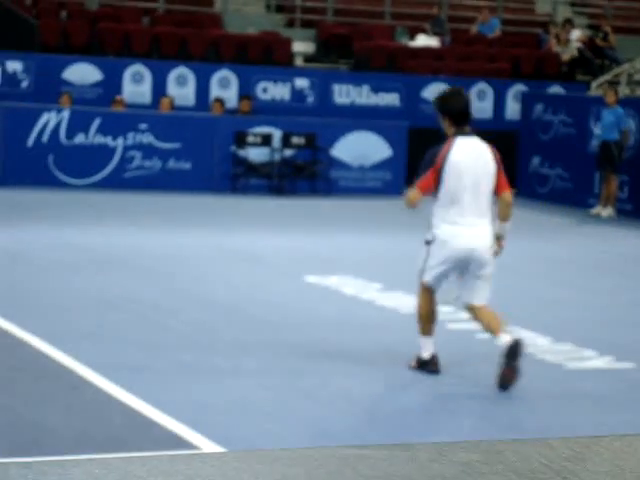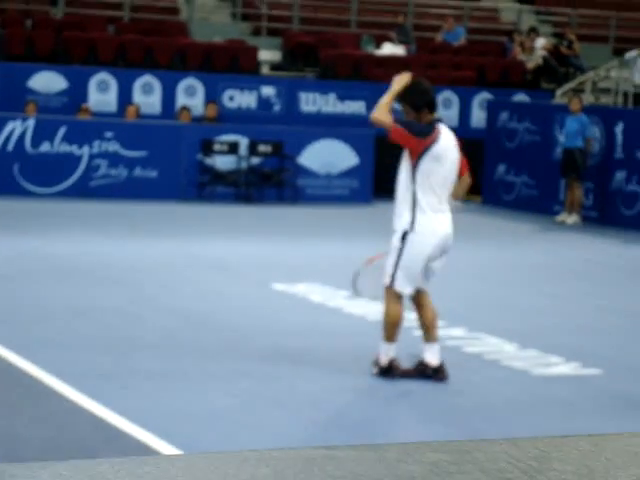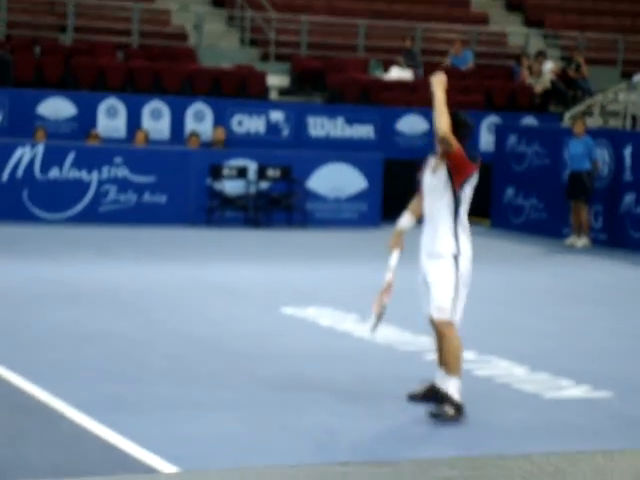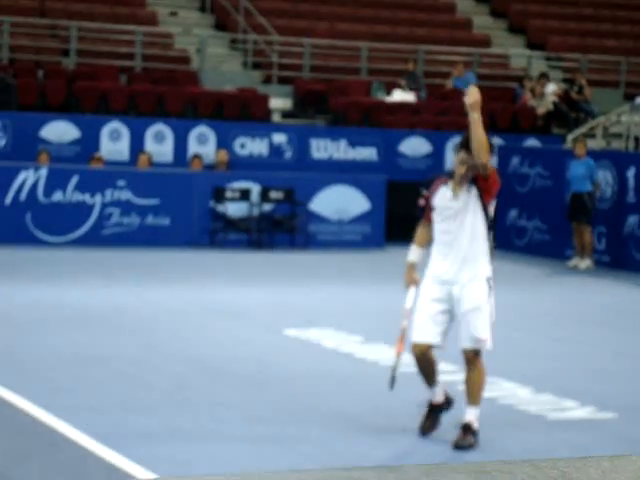
dt=0.4s
person 1, frame 1
left shoulder: (443, 155)
right shoulder: (490, 153)
left elbow: (414, 199)
right elbow: (506, 199)
left wrist: (410, 193)
right wrist: (498, 235)
left hip: (447, 238)
right hip: (481, 240)
left knee: (427, 290)
right knee: (478, 306)
left ankle: (426, 356)
right ankle: (508, 343)
person 1, frame 2
left shoulder: (424, 137)
right shoulder: (445, 136)
left elbow: (378, 116)
left wrist: (396, 86)
left hip: (417, 229)
right hip: (440, 227)
left knee: (394, 292)
right knee: (419, 294)
left ankle: (386, 360)
right ankle: (432, 363)
person 1, frame 3
left shoulder: (465, 166)
right shoulder: (431, 162)
left elbow: (445, 133)
left wrist: (437, 89)
right wrist: (400, 229)
left hip: (450, 256)
right hip: (430, 253)
left knee: (445, 324)
right knee: (440, 323)
left ankle: (453, 397)
right ankle: (442, 386)
person 1, frame 4
left shoulder: (485, 187)
right shoulder: (437, 187)
left elbow: (486, 161)
right elbow: (425, 226)
left wrist: (475, 110)
right wrist: (411, 265)
left hip: (474, 281)
right hip: (436, 280)
left knee: (472, 354)
right knee: (420, 347)
left ankle: (471, 423)
right ankle: (437, 398)
person 2, frame 1
left shoulder: (619, 111)
right shoulder: (604, 111)
left elbow: (625, 131)
left wrist: (620, 146)
right wrist: (601, 141)
left hip: (614, 145)
right hip: (604, 144)
left knee: (612, 176)
right knee: (604, 176)
left ankle: (611, 207)
right ankle: (602, 205)
person 2, frame 2
left shoulder: (583, 119)
right shoulder: (567, 118)
left elbow: (587, 138)
left wrist: (583, 152)
right wrist: (566, 148)
left hip: (578, 152)
right hip: (567, 151)
left knee: (576, 183)
right knee: (568, 183)
left ankle: (576, 214)
right ankle: (566, 212)
person 2, frame 3
left shoulder: (588, 141)
right shoulder: (571, 142)
left elbow: (594, 160)
left wrist: (591, 172)
right wrist: (571, 170)
left hip: (584, 174)
right hip: (573, 174)
left knee: (583, 206)
right knee: (573, 206)
left ankle: (585, 237)
right ankle: (575, 234)
person 2, frame 4
left shoulder: (589, 162)
right shoulder: (571, 163)
left elbow: (595, 181)
left wrist: (591, 194)
right wrist: (571, 193)
left hip: (585, 196)
right hip: (574, 196)
left knee: (585, 227)
right knee: (575, 227)
left ankle: (588, 258)
right ankle: (578, 256)
